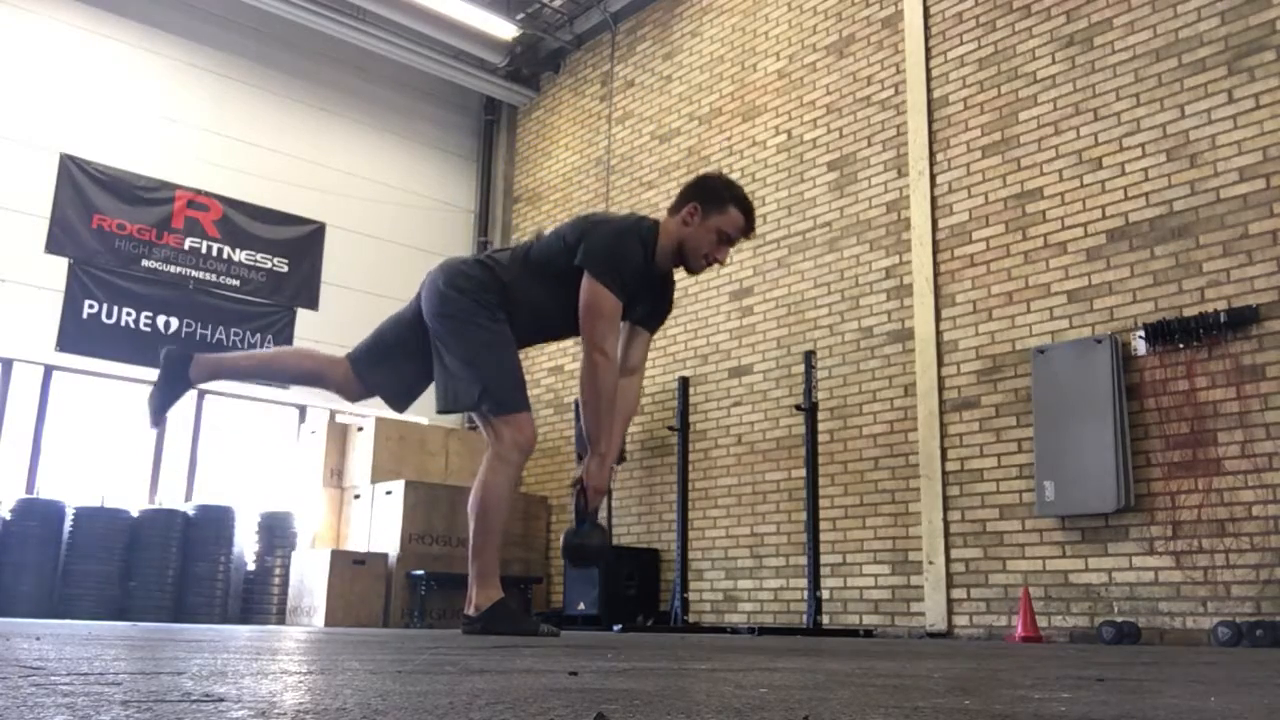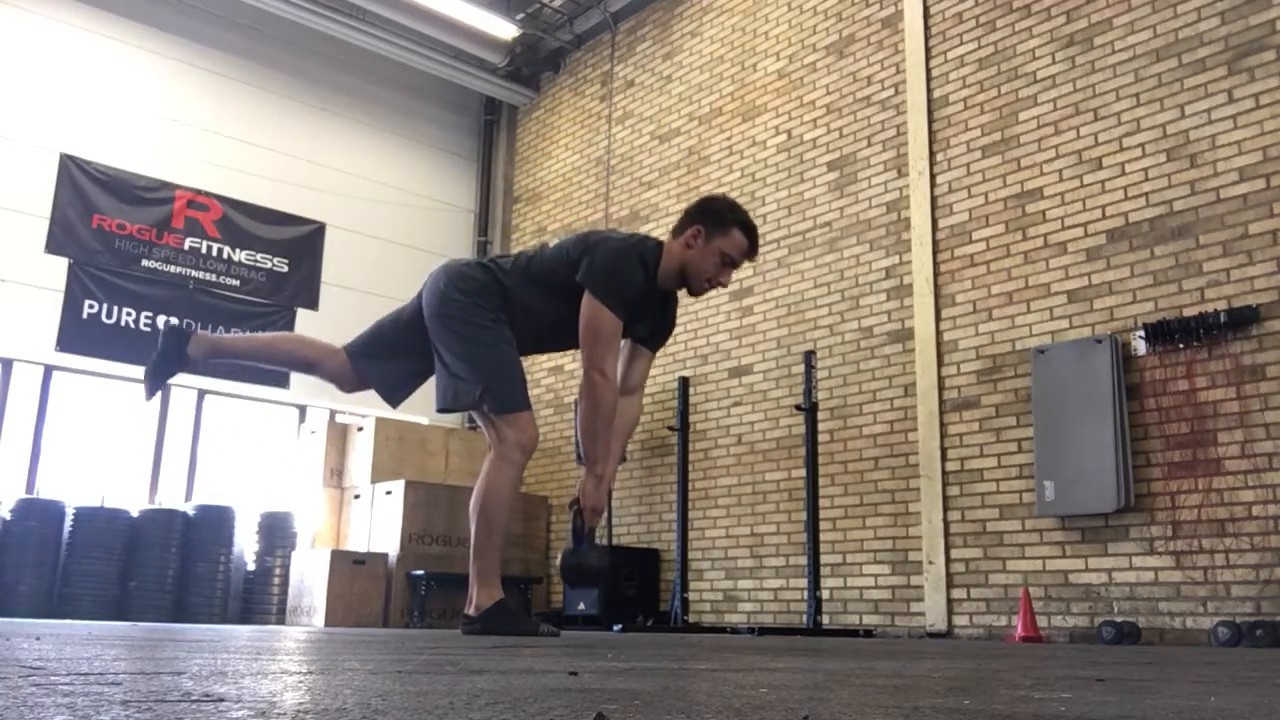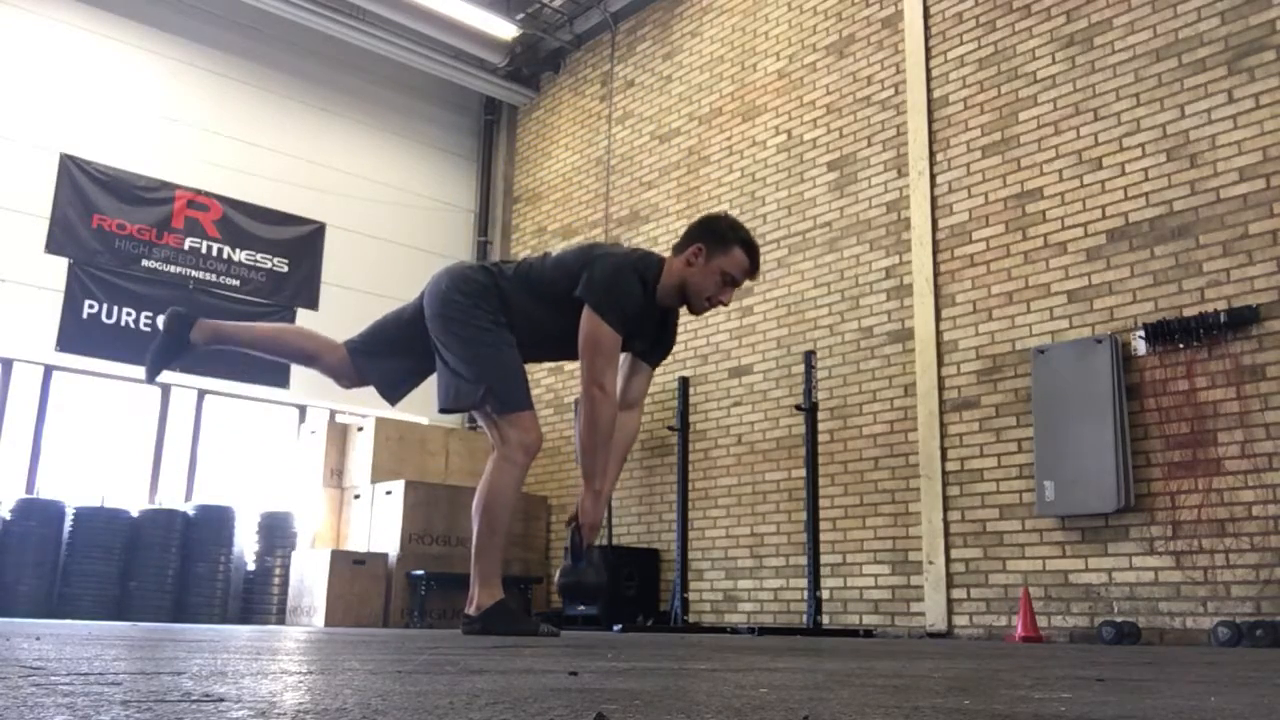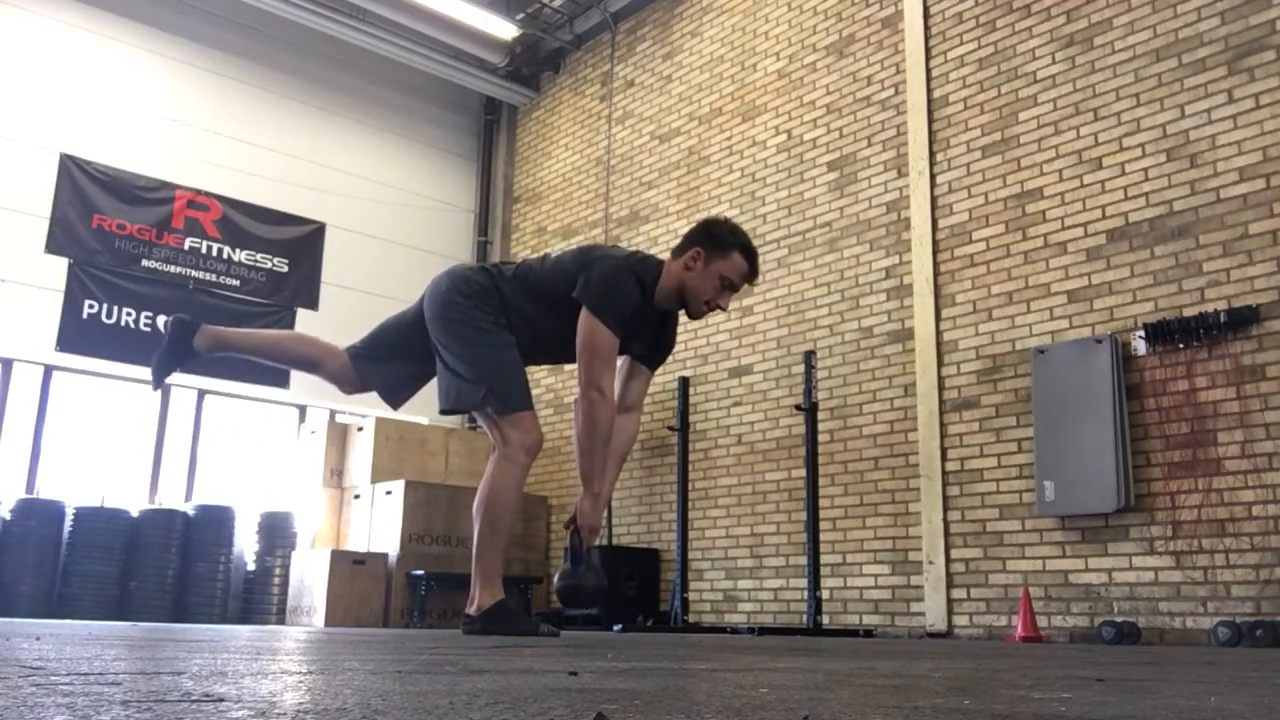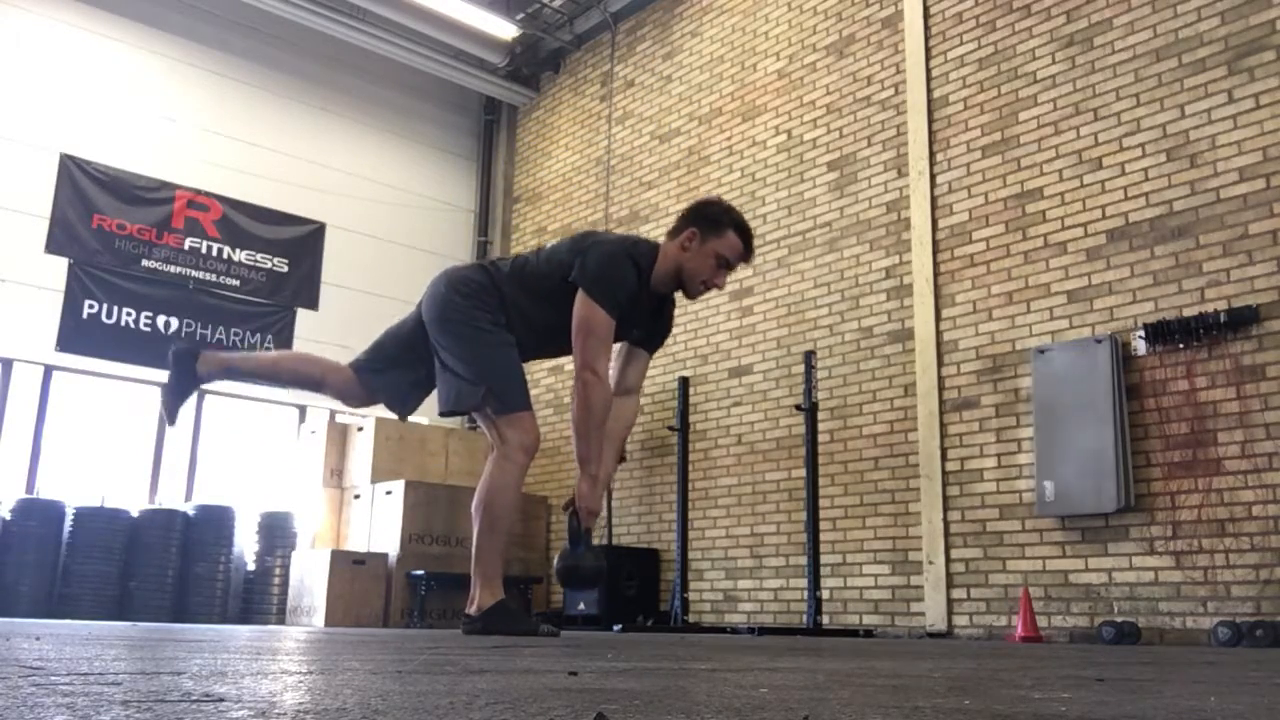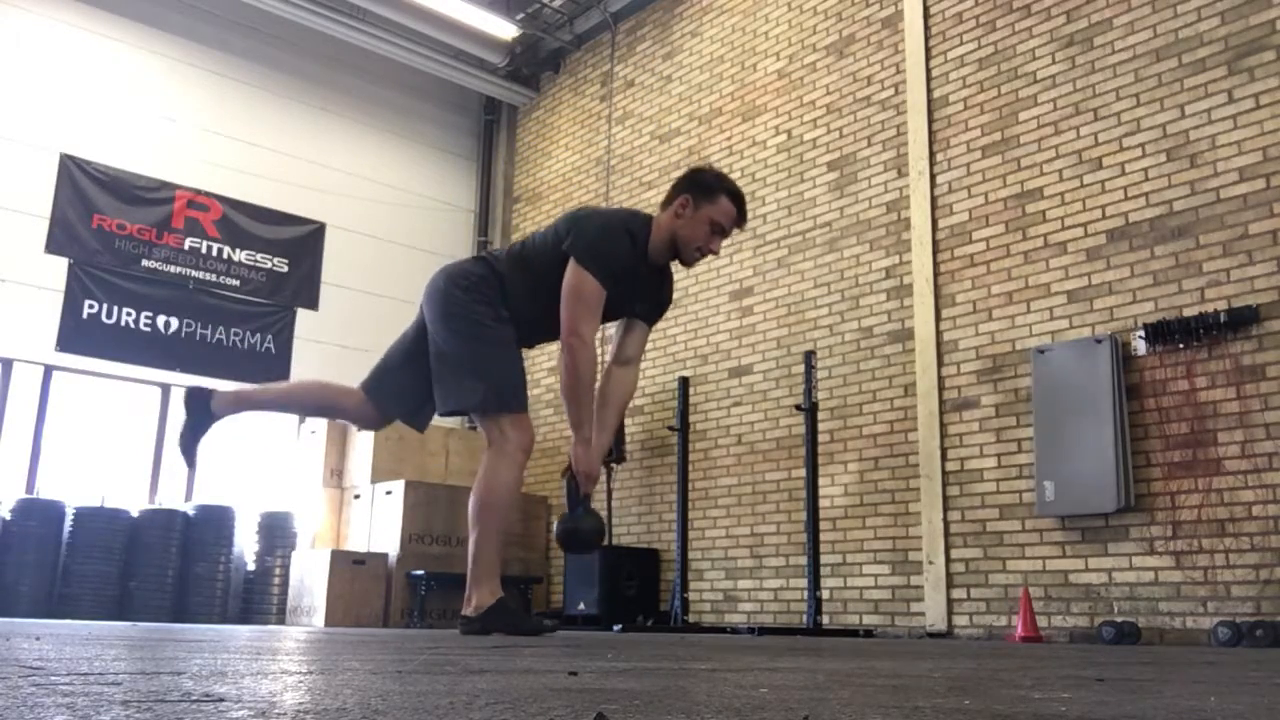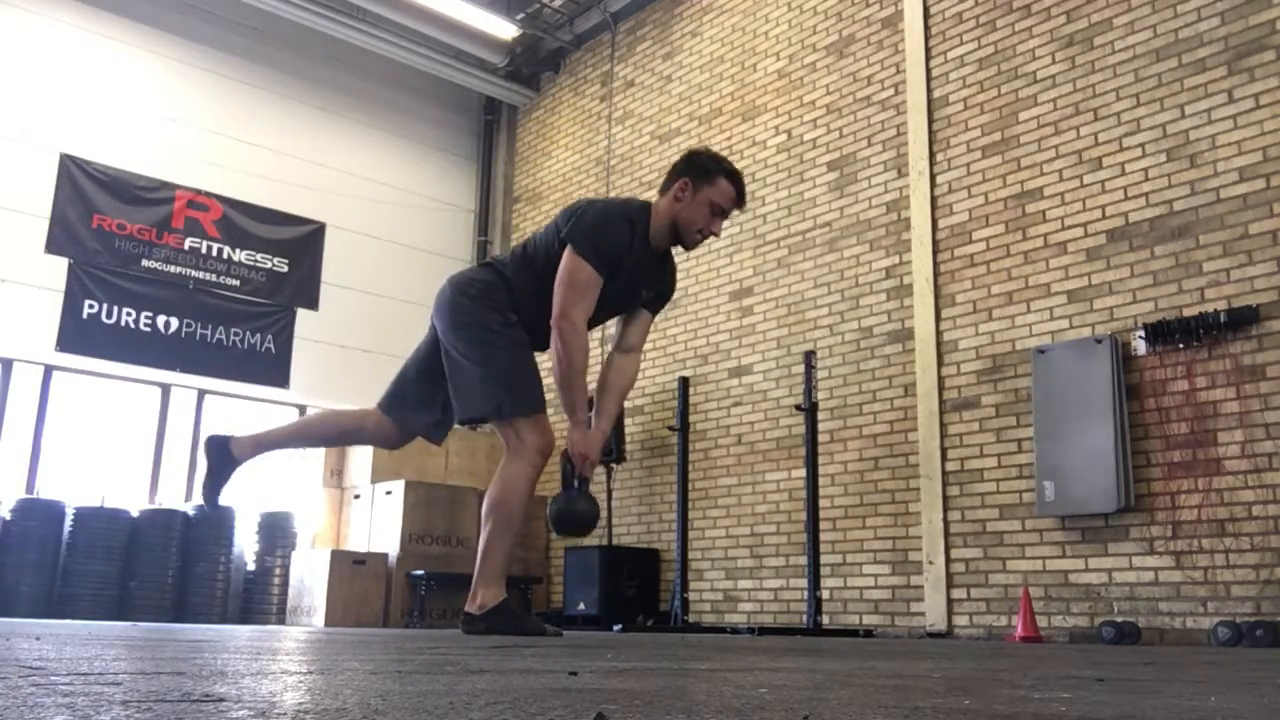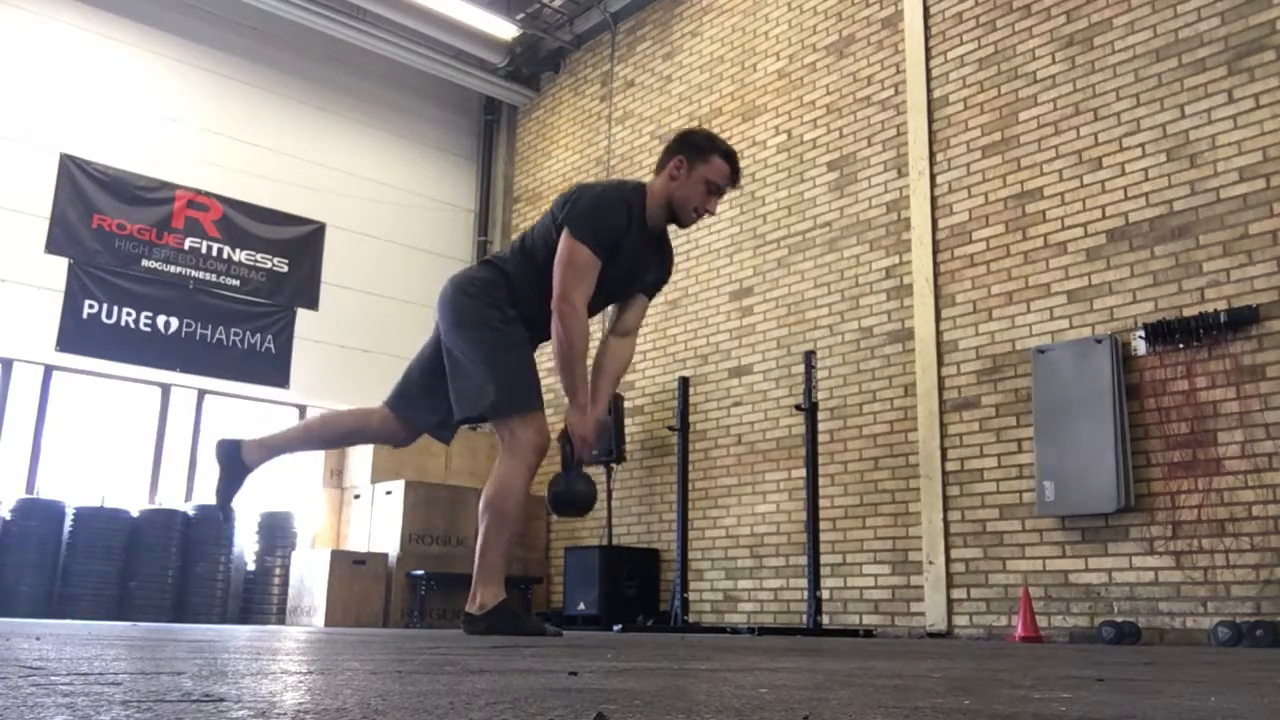
dt=0.2s
person 1, frame 1
left shoulder: (657, 288)
right shoulder: (618, 242)
left elbow: (629, 374)
right elbow: (598, 357)
left wrist: (608, 456)
right wrist: (596, 457)
left hip: (457, 303)
right hip: (465, 295)
left knee: (348, 378)
right knee: (514, 437)
left ankle: (194, 368)
right ankle: (484, 603)
person 1, frame 2
left shoulder: (659, 307)
right shoulder: (621, 260)
left elbow: (629, 394)
right elbow: (597, 376)
left wrist: (605, 476)
right wrist: (593, 476)
left hip: (457, 303)
right hip: (466, 296)
left knee: (343, 369)
right knee: (516, 438)
left ankle: (194, 346)
right ankle: (484, 602)
person 1, frame 3
left shoulder: (660, 322)
right shoulder: (620, 277)
left elbow: (628, 409)
right elbow: (596, 392)
left wrist: (605, 493)
right wrist: (591, 492)
left hip: (457, 305)
right hip: (466, 298)
left knee: (341, 365)
right knee: (519, 439)
left ankle: (198, 331)
right ankle: (485, 603)
person 1, frame 4
left shoulder: (659, 325)
right shoulder: (618, 278)
left elbow: (626, 412)
right elbow: (594, 394)
left wrist: (603, 497)
right wrist: (589, 495)
left hip: (455, 307)
right hip: (466, 300)
left knee: (344, 372)
right knee: (520, 439)
left ankle: (200, 337)
right ankle: (485, 603)
person 1, frame 5
left shoulder: (657, 310)
right shoulder: (614, 262)
left elbow: (624, 396)
right elbow: (589, 377)
left wrist: (602, 479)
right wrist: (589, 477)
left hip: (457, 308)
right hip: (466, 301)
left knee: (350, 385)
right knee: (517, 440)
left ankle: (205, 362)
right ankle: (486, 602)
person 1, frame 6
left shoulder: (656, 285)
right shoulder: (609, 234)
left elbow: (623, 368)
right elbow: (576, 342)
left wrist: (598, 449)
right wrist: (581, 442)
left hip: (462, 306)
right hip: (468, 296)
left knee: (366, 408)
right knee: (512, 440)
left ankle: (215, 403)
right ankle: (483, 602)
person 1, frame 7
left shoulder: (659, 274)
right shoulder: (608, 222)
left elbow: (625, 355)
right elbow: (567, 325)
left wrist: (598, 437)
right wrist: (579, 426)
left hip: (473, 315)
right hip: (477, 304)
left knee: (388, 427)
right knee: (531, 442)
left ankle: (235, 449)
right ankle: (486, 602)
person 1, frame 8
left shoulder: (658, 256)
right shoulder: (604, 204)
left elbow: (622, 336)
right elbow: (566, 307)
left wrist: (594, 417)
right wrist: (578, 408)
left hip: (492, 318)
right hip: (481, 303)
left knee: (395, 426)
right knee: (527, 441)
left ankle: (248, 451)
right ankle: (486, 603)
